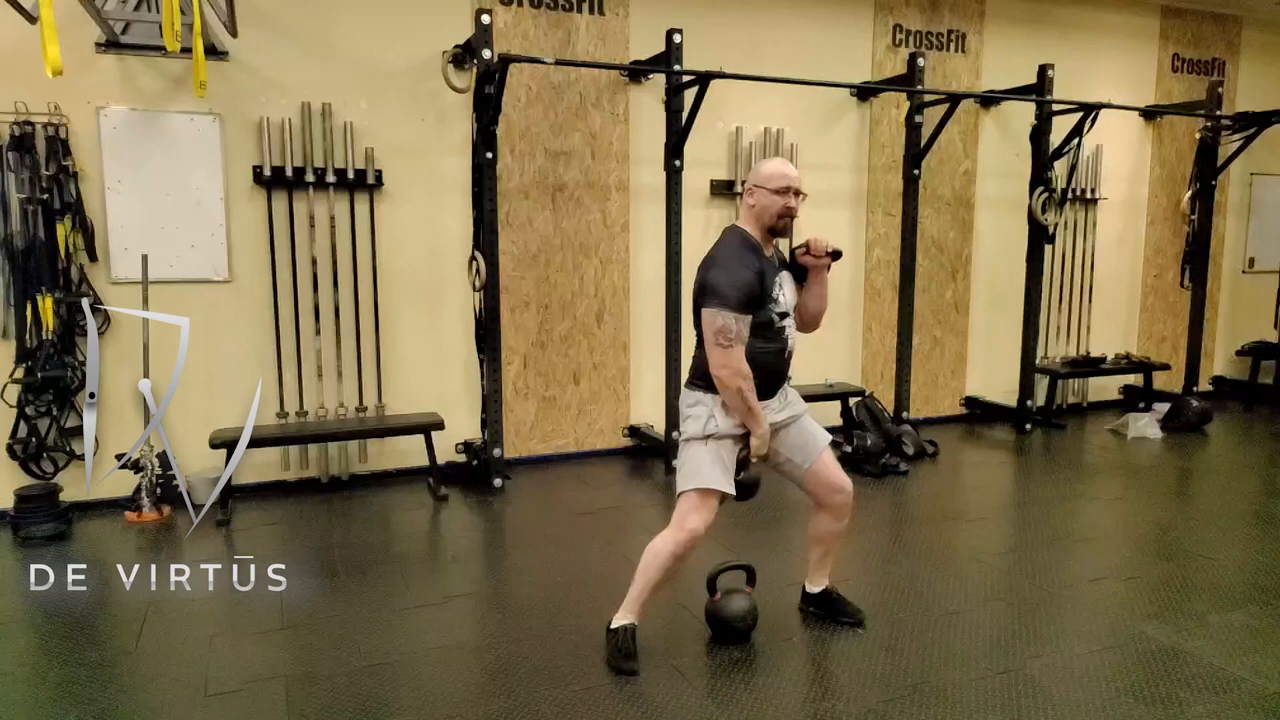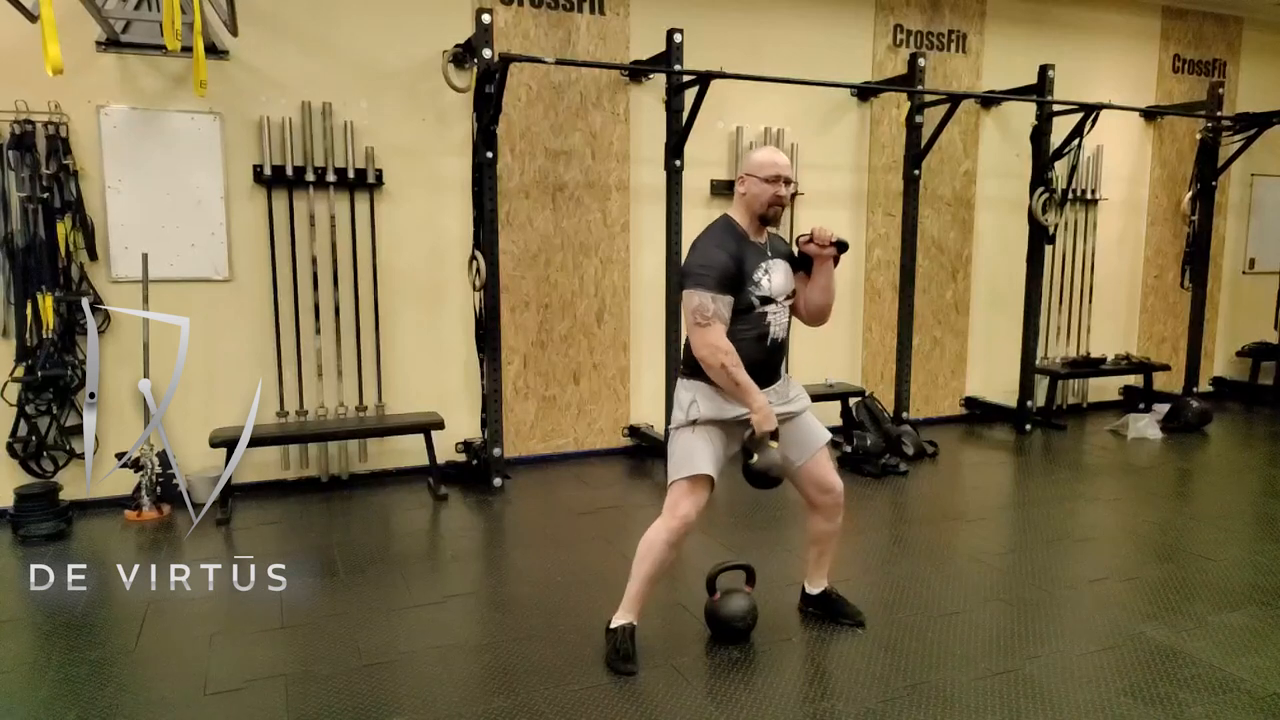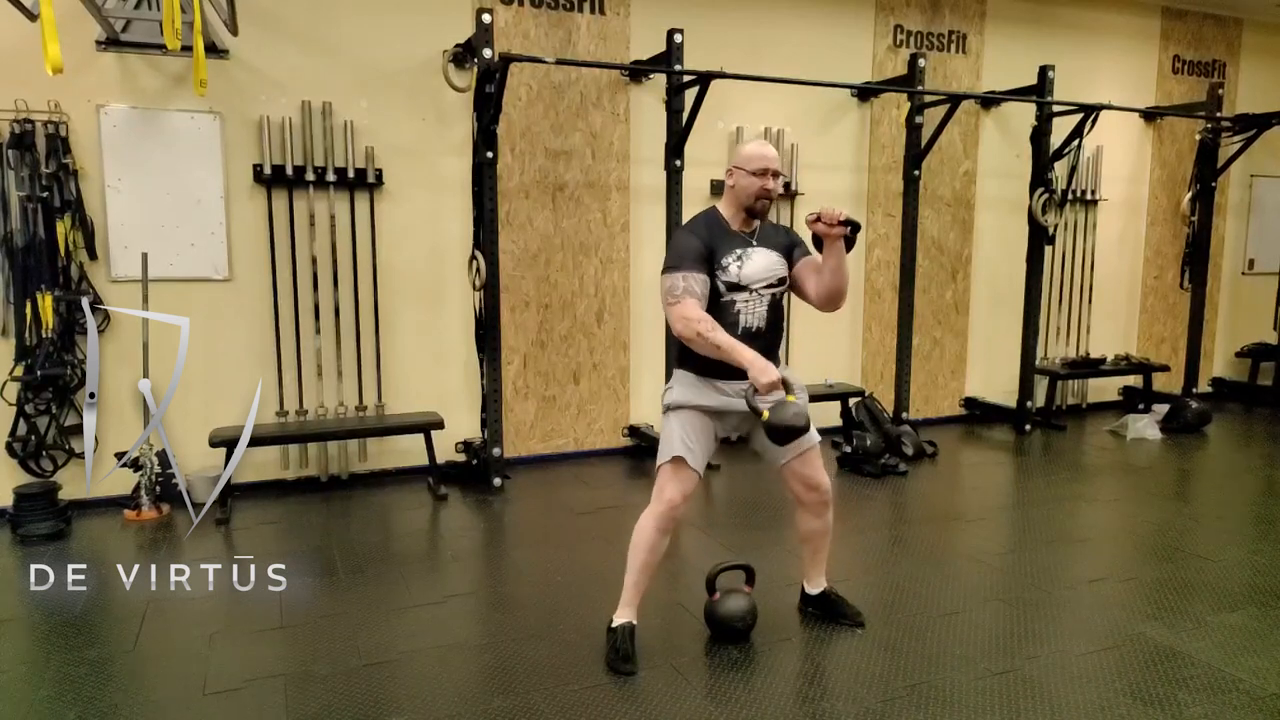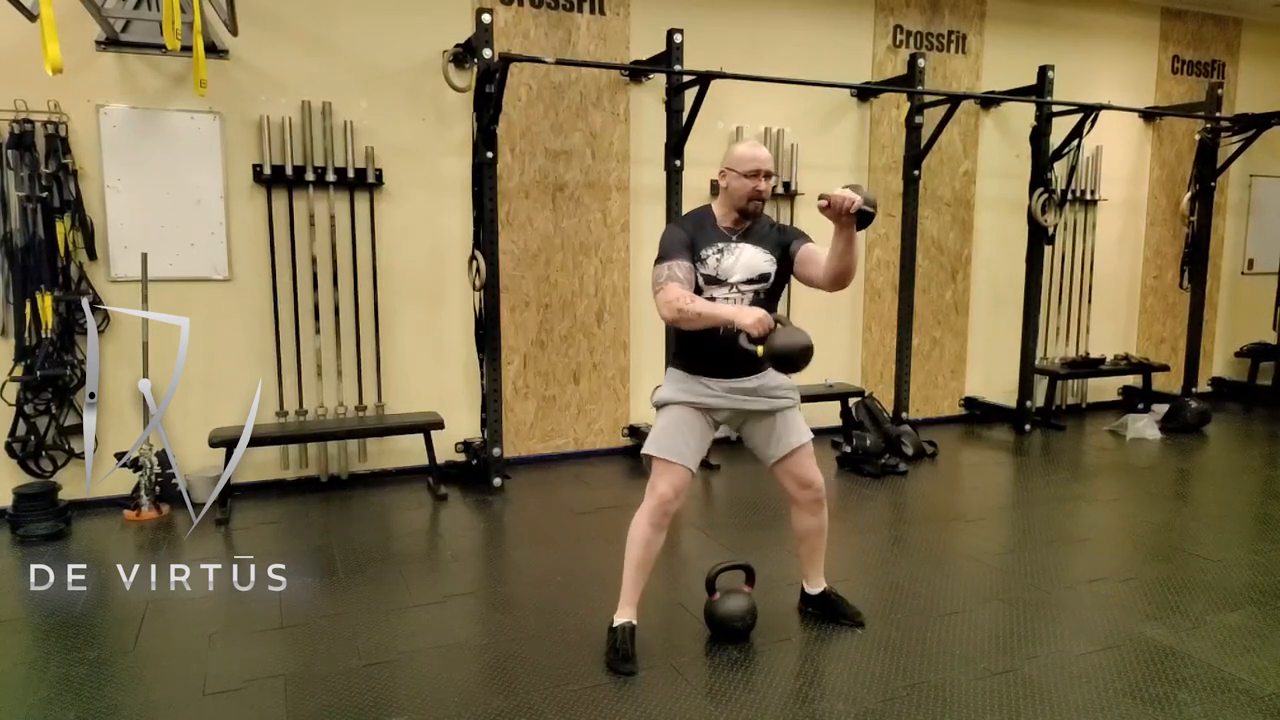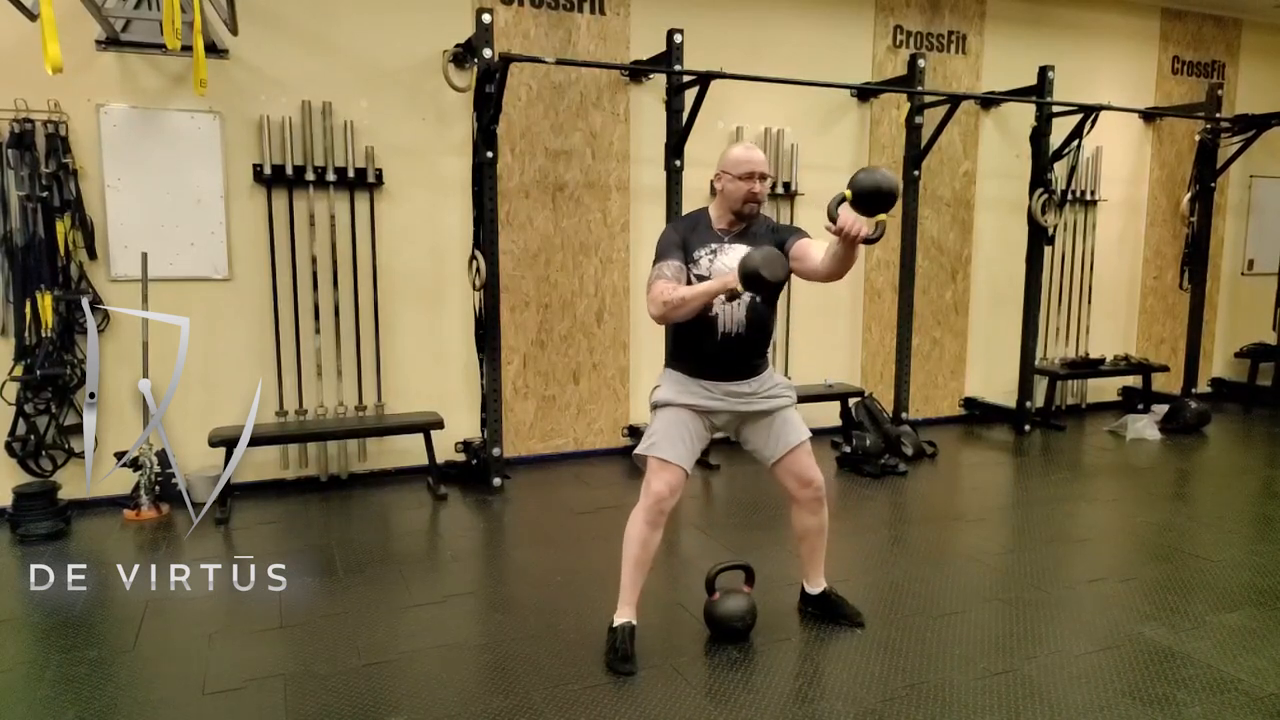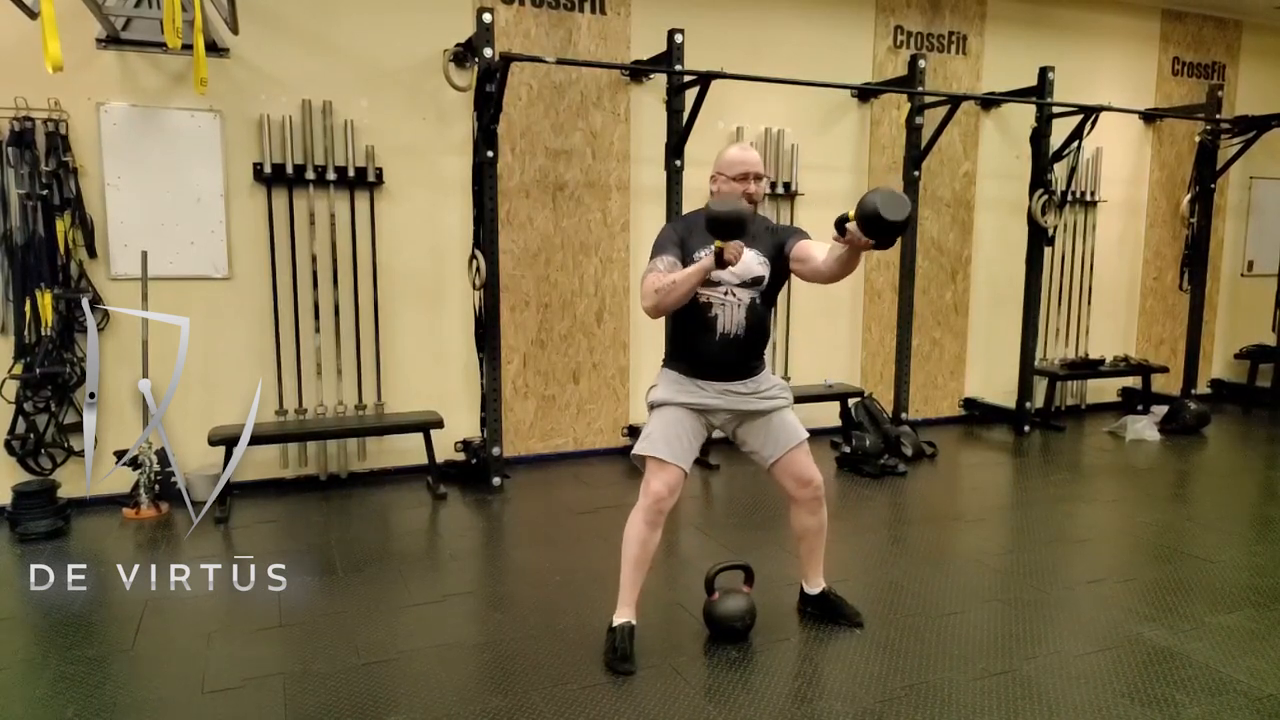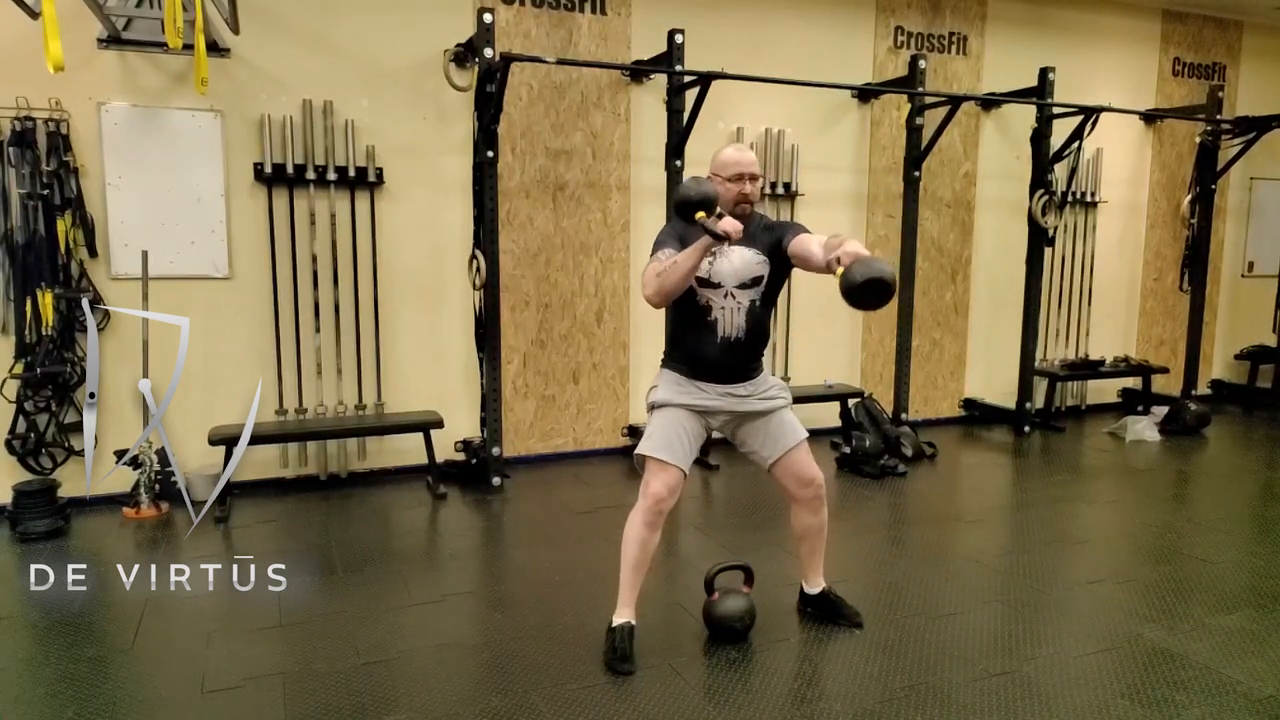
dt=0.7s
person 1, frame 1
left shoulder: (772, 254)
right shoulder: (732, 267)
left elbow: (805, 322)
right elbow: (726, 364)
left wrist: (818, 271)
right wrist: (754, 427)
left hip: (776, 399)
right hip: (719, 407)
left knee: (838, 493)
right knee: (690, 527)
left ankle: (816, 591)
right ankle: (623, 622)
person 1, frame 2
left shoulder: (780, 249)
right shoulder: (715, 251)
left elbow: (814, 314)
right elbow: (708, 345)
left wrist: (822, 262)
right wrist: (754, 404)
left hip: (776, 390)
right hip: (711, 397)
left knee: (829, 493)
right knee: (681, 515)
left ankle: (816, 592)
right ankle: (623, 622)
person 1, frame 3
left shoulder: (783, 240)
right shoulder: (695, 238)
left elbow: (829, 299)
right elbow: (685, 321)
left wrist: (834, 243)
right wrist: (749, 360)
left hip: (769, 381)
right hip: (701, 387)
left knee: (816, 490)
right knee: (668, 501)
left ankle: (815, 591)
right ankle: (623, 620)
person 1, frame 4
left shoulder: (780, 237)
right shoulder: (686, 232)
left elbow: (834, 277)
right elbow: (671, 306)
left wrist: (845, 227)
right wrist: (734, 313)
left hip: (762, 382)
right hip: (693, 384)
left knee: (810, 488)
right knee: (662, 498)
left ankle: (815, 592)
right ankle: (624, 620)
person 1, frame 5
left shoulder: (777, 236)
right shoulder: (682, 234)
left elbow: (826, 266)
right elbow: (660, 306)
left wrist: (848, 240)
right wrist: (722, 281)
left hip: (758, 385)
right hip: (688, 386)
left knee: (810, 487)
right knee: (657, 497)
left ankle: (815, 591)
right ankle: (623, 621)
person 1, frame 6
left shoulder: (776, 237)
right shoulder: (682, 232)
left elbow: (824, 265)
right elbow: (653, 301)
left wrist: (853, 246)
right wrist: (712, 262)
left hip: (754, 385)
right hip: (685, 385)
left knee: (809, 486)
right knee: (656, 496)
left ankle: (814, 592)
right ankle: (622, 621)
person 1, frame 7
left shoulder: (775, 235)
right shoulder: (681, 231)
left elbow: (817, 251)
right elbow: (655, 292)
left wrist: (845, 249)
right wrist: (708, 241)
left hip: (753, 386)
right hip: (685, 386)
left knee: (810, 485)
right knee: (655, 497)
left ankle: (814, 591)
right ankle: (622, 622)
